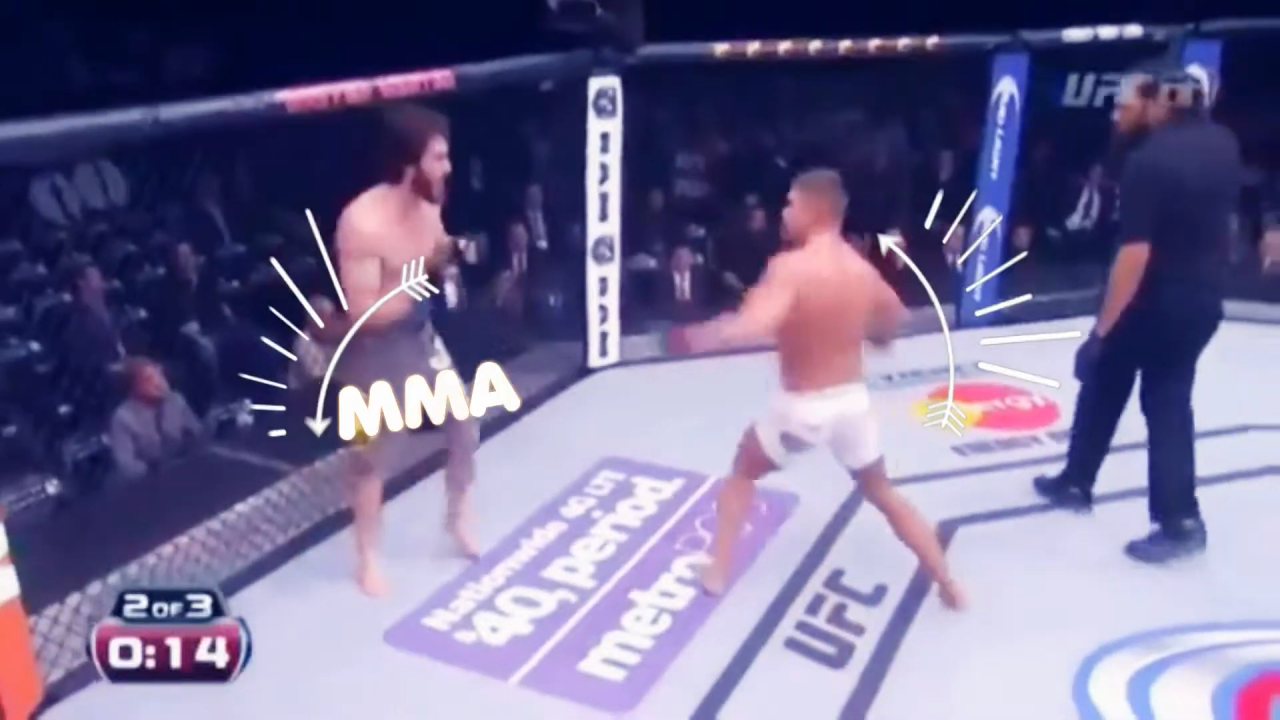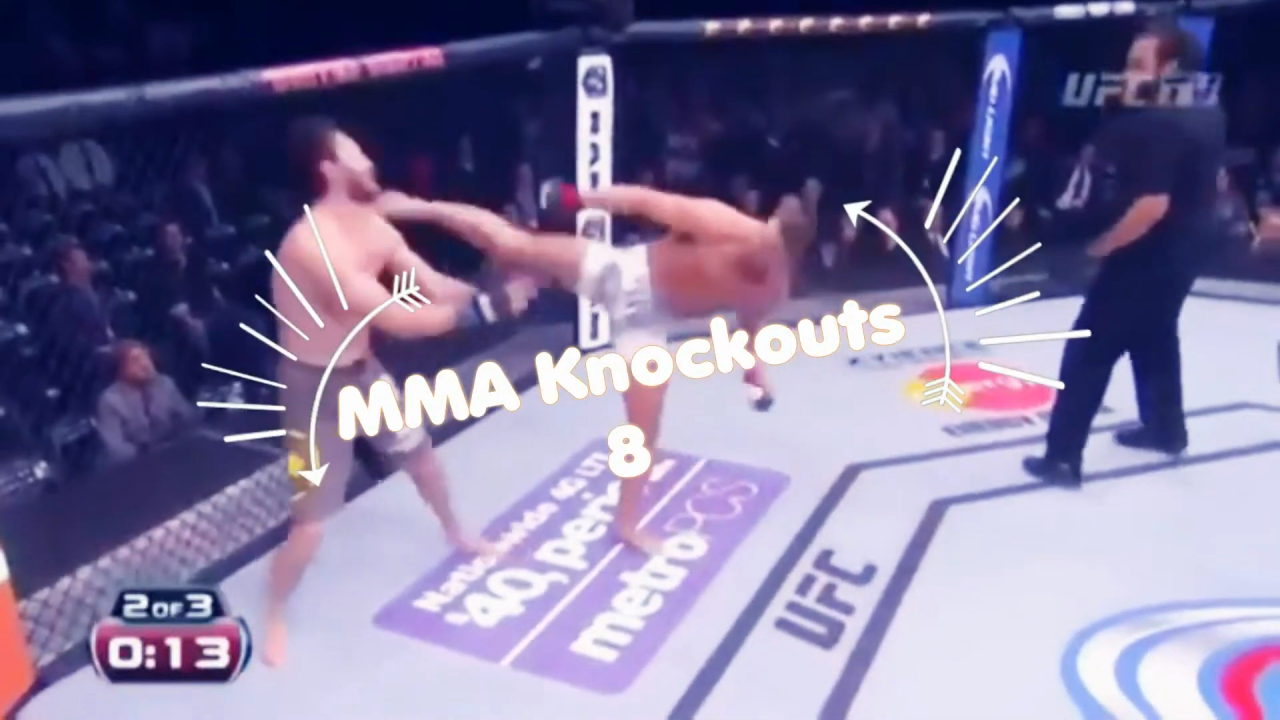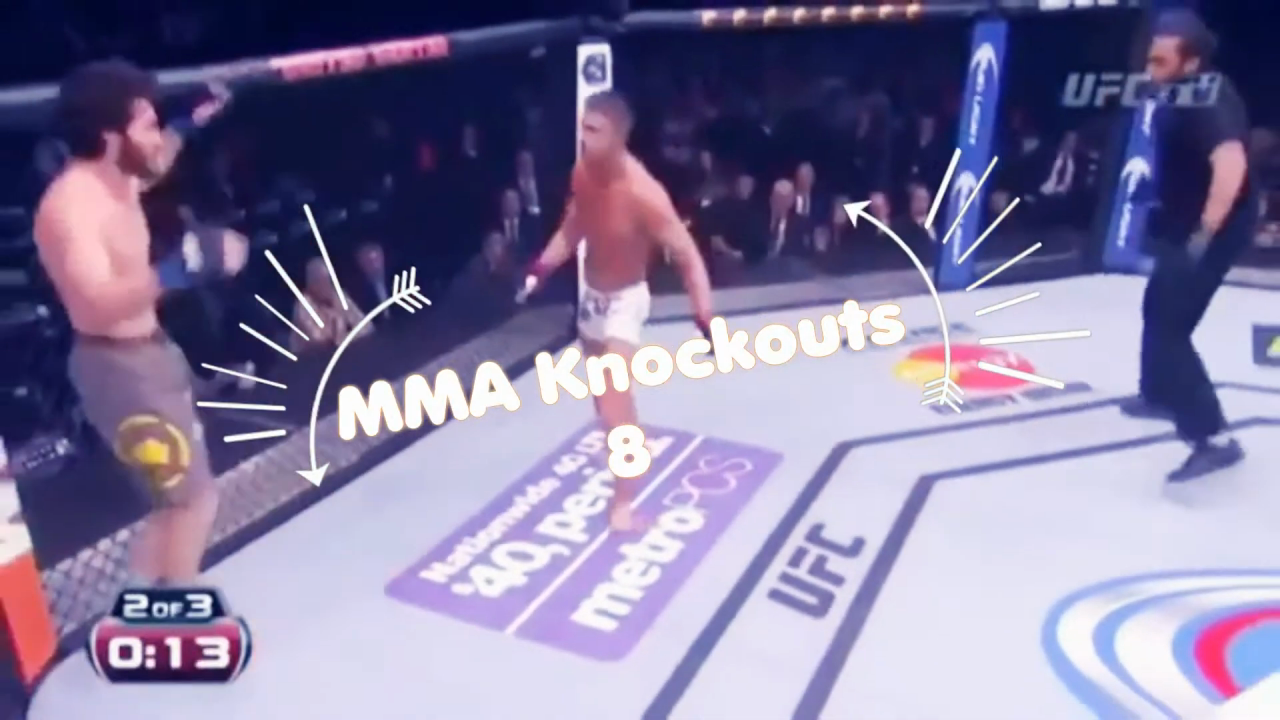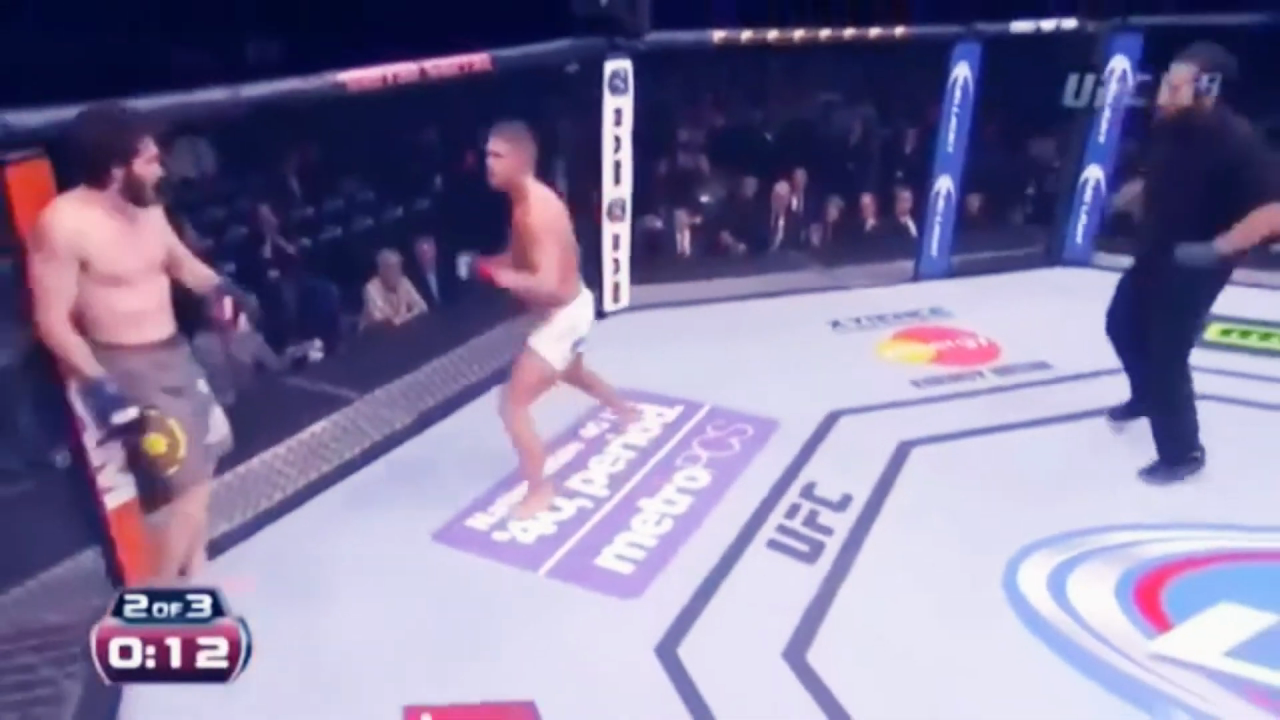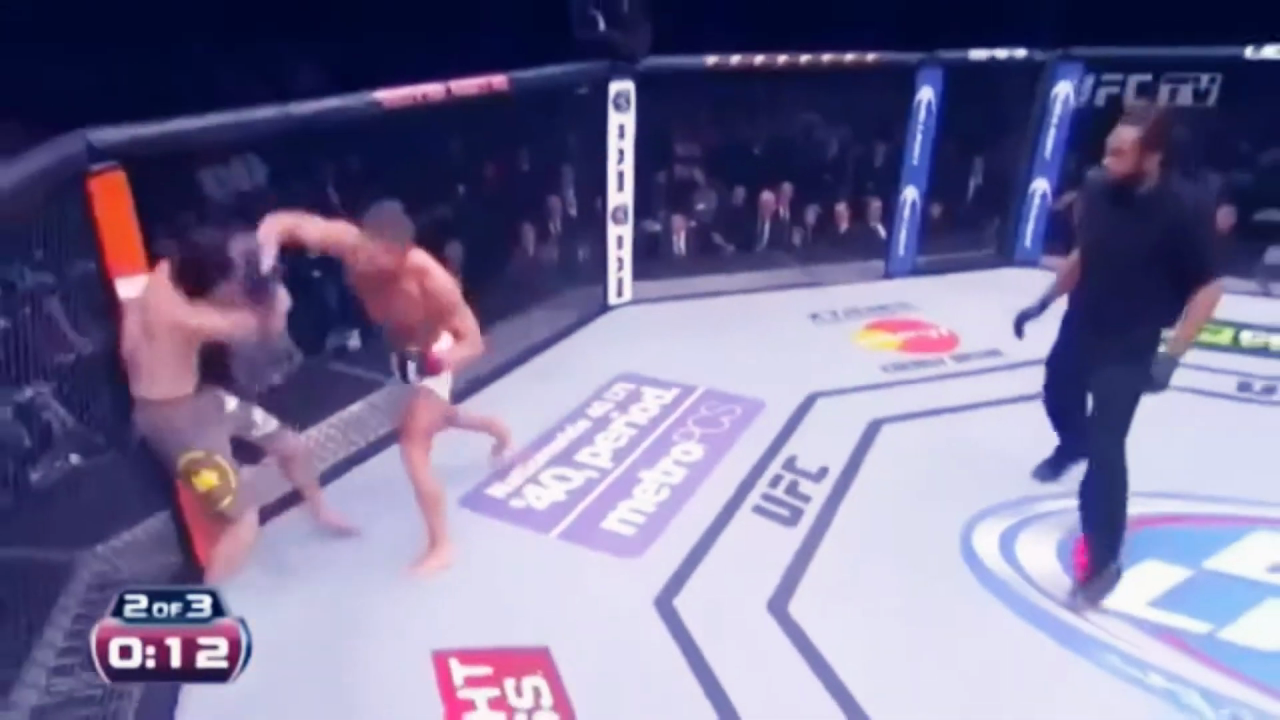
dt=0.5s
person 1, frame 1
left shoulder: (427, 206)
right shoulder: (362, 223)
right elbow: (362, 313)
left wrist: (456, 253)
right wrist: (422, 299)
left hip: (417, 335)
right hip: (371, 349)
left knee: (464, 434)
right knee: (374, 463)
left ankle: (457, 521)
right ankle: (367, 557)
person 1, frame 2
left shoulder: (373, 227)
right shoulder: (314, 245)
left elbow: (429, 282)
right elbow: (395, 318)
left wrist: (494, 292)
right wrist: (478, 308)
left hip: (364, 372)
right hip: (315, 387)
left knee: (419, 456)
right knee: (312, 522)
left ankle: (456, 532)
right ankle: (274, 614)
person 1, frame 3
left shoulder: (114, 178)
right shoulder: (74, 204)
left elbow: (151, 167)
right elbow: (103, 300)
left wrist: (190, 121)
right wrist: (188, 264)
left hip: (150, 352)
right hip: (116, 363)
left knee: (187, 495)
right knee: (196, 505)
left ankle: (146, 588)
person 1, frame 4
left shoulder: (146, 208)
right shoulder: (64, 224)
left elbow: (181, 261)
right elbow: (52, 320)
left wrist: (219, 287)
right wrist: (99, 387)
left hip: (175, 353)
right hip: (131, 370)
left knee: (205, 463)
right knee: (193, 489)
left ankle: (196, 574)
person 1, frame 5
left shoulder: (175, 273)
right shoulder: (169, 310)
right elbow: (268, 325)
left hip: (199, 395)
right hip: (169, 416)
left knee: (290, 446)
right knee: (243, 523)
left ankle: (321, 512)
person 2, frame 1
left shoulder: (1148, 164)
right shoulder: (1222, 142)
left elbow: (1135, 255)
right elbow: (1224, 211)
left wrist: (1101, 328)
left hip: (1153, 300)
right hip: (1204, 298)
left knee: (1103, 387)
right knee: (1170, 404)
left ankle: (1075, 482)
right ankle: (1179, 518)
person 2, frame 2
left shoulder: (1160, 123)
right shoulder: (1207, 110)
left elbow: (1152, 205)
left wrist: (1097, 248)
left hip: (1150, 254)
right hip: (1189, 247)
left knee: (1089, 352)
right knee: (1156, 337)
left ankle: (1063, 457)
right ankle: (1165, 429)
person 2, frame 3
left shoulder: (1207, 102)
right shoulder: (1183, 99)
left elbow: (1231, 162)
left wrist: (1204, 232)
right wrist: (1162, 209)
left hip: (1210, 231)
right hip: (1183, 224)
left knee: (1168, 325)
right knee: (1158, 310)
left ankle: (1214, 437)
right ankle: (1157, 393)
person 2, frame 4
left shoulder: (1237, 141)
right shoulder: (1168, 128)
left wrist: (1213, 250)
left hip: (1198, 263)
right hip: (1155, 255)
left knee: (1166, 355)
right knee: (1122, 324)
left ankle: (1184, 452)
right ankle: (1145, 396)
person 2, frame 5
left shoulder: (1184, 210)
right shoulder: (1097, 192)
left elbow: (1206, 290)
left wrist: (1171, 355)
right wrist: (1043, 302)
left hip: (1129, 346)
right hip: (1081, 326)
left knee: (1105, 444)
right knee: (1059, 400)
left ankle: (1103, 559)
right ankle: (1073, 445)
person 3, frame 1
left shoulder: (789, 267)
right shoulder: (864, 272)
left elbow: (754, 329)
right elbow: (891, 323)
left wrist: (689, 338)
left hip: (799, 411)
right hip: (852, 406)
left knee: (743, 474)
right knee: (886, 498)
left ankle: (718, 572)
right ankle: (947, 584)
person 3, frame 2
left shoulder: (772, 286)
right shoulder: (720, 225)
left elbow: (751, 325)
right elbow: (644, 198)
left wrist: (754, 372)
right wrist: (580, 198)
left hip: (645, 316)
right hip: (628, 273)
left knee: (645, 431)
right knee: (510, 246)
left ankle: (628, 524)
right ankle: (429, 211)
person 3, frame 3
left shoulder: (643, 195)
right shoulder: (581, 173)
left elbow: (688, 254)
left wrist: (704, 316)
right wrist: (539, 270)
left hip: (624, 300)
right hip: (591, 294)
left knee: (609, 400)
right knee: (608, 384)
left ankle: (625, 497)
person 3, frame 4
left shoulder: (537, 212)
right shoulder: (523, 199)
left elbow: (549, 285)
right elbow: (522, 256)
left wrist: (495, 274)
right wrist: (493, 264)
left hip: (563, 317)
right hip: (566, 310)
left knee: (512, 403)
right knee: (570, 371)
left ankle: (539, 490)
right ankle: (621, 408)
person 3, frame 5
left shoulder: (435, 283)
right shoulder: (353, 246)
left elbow: (473, 342)
right elbow: (295, 224)
left wrist: (435, 363)
right wrist: (271, 231)
left hip: (433, 356)
right hip: (404, 352)
left knee: (413, 449)
right knee: (441, 416)
left ankle: (441, 546)
right ankle: (499, 431)
